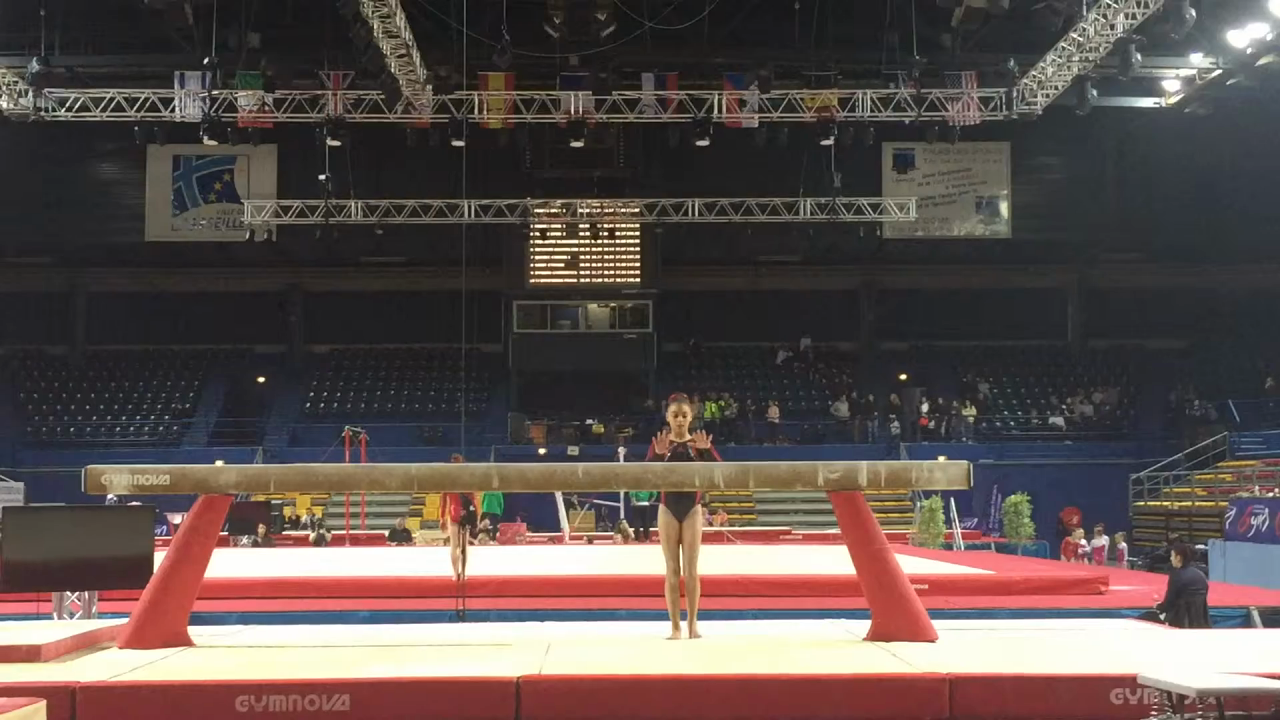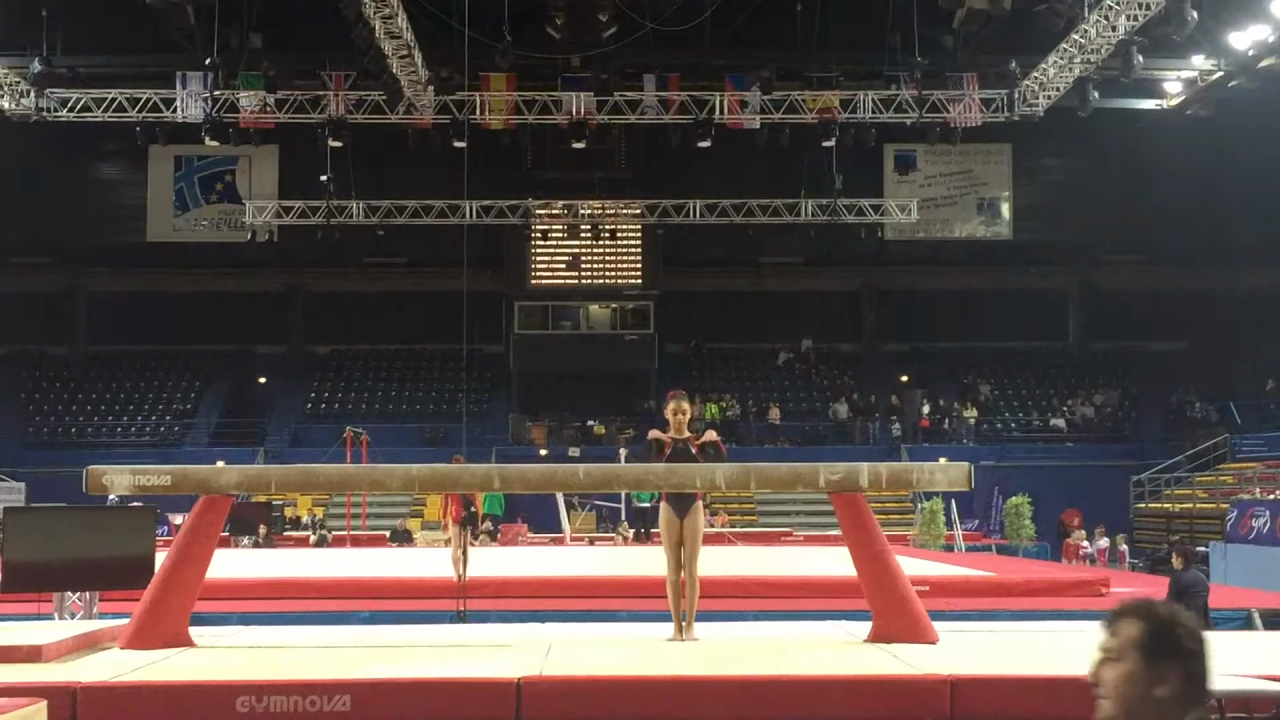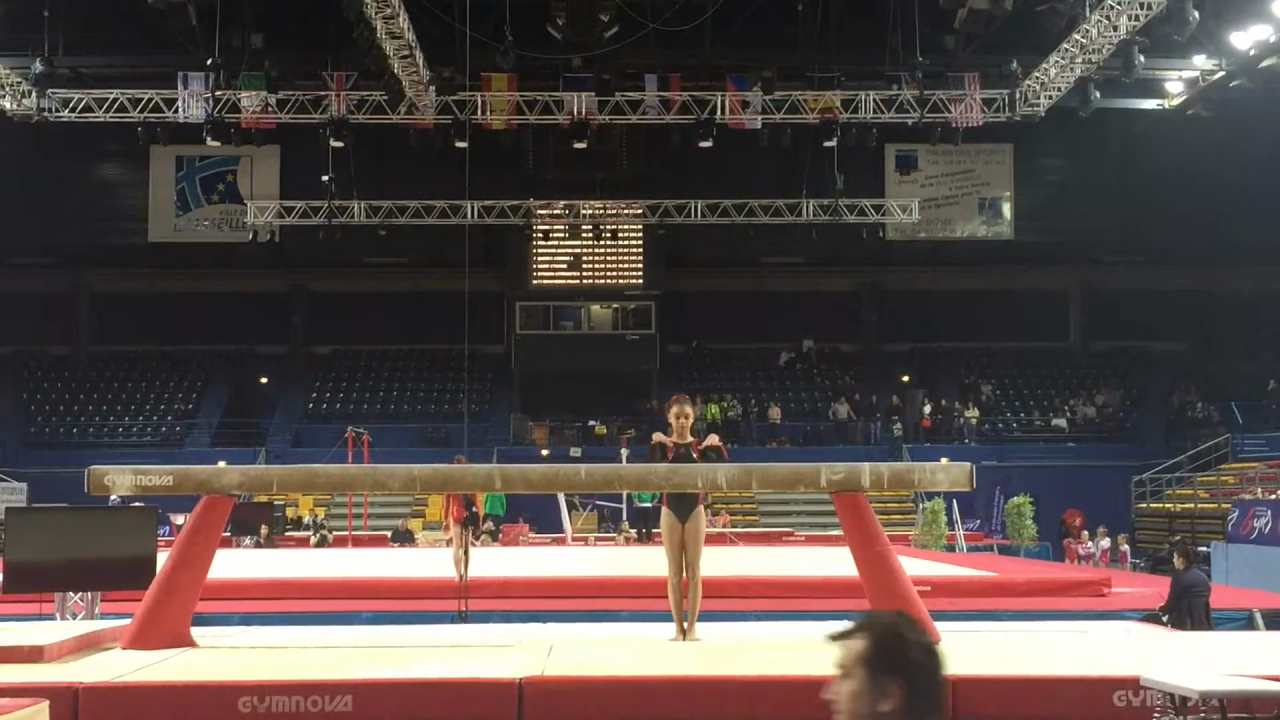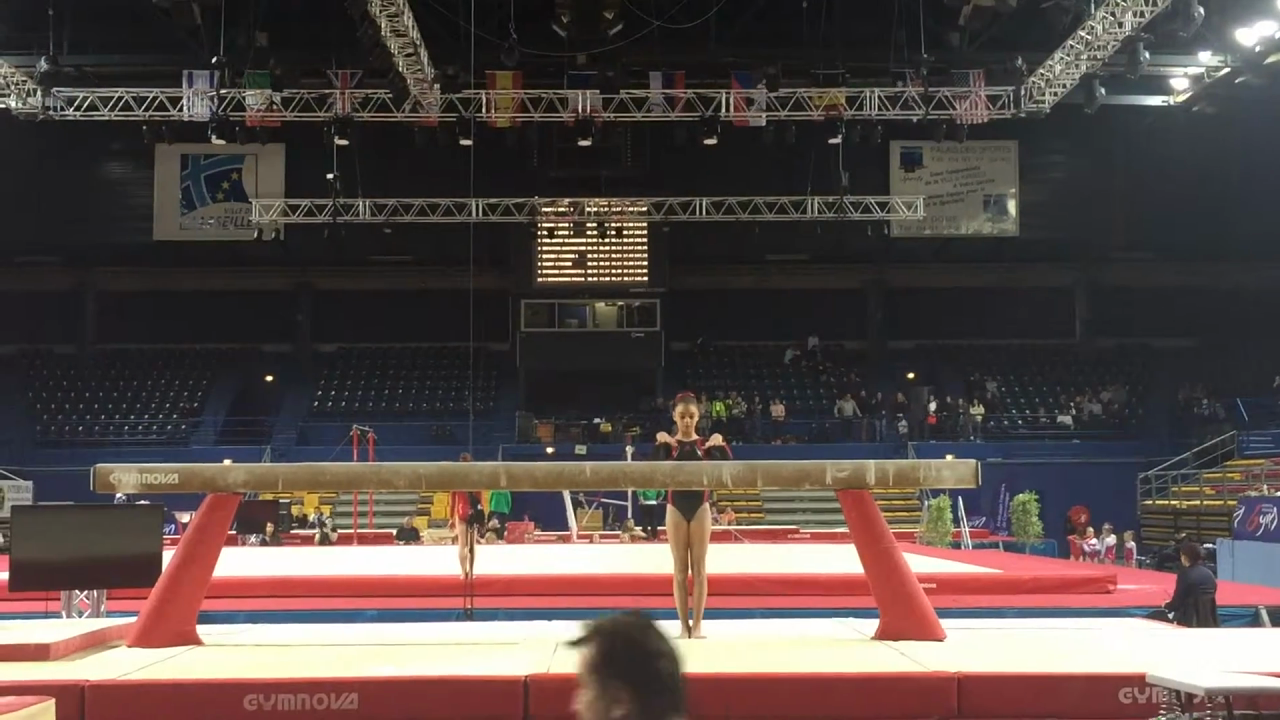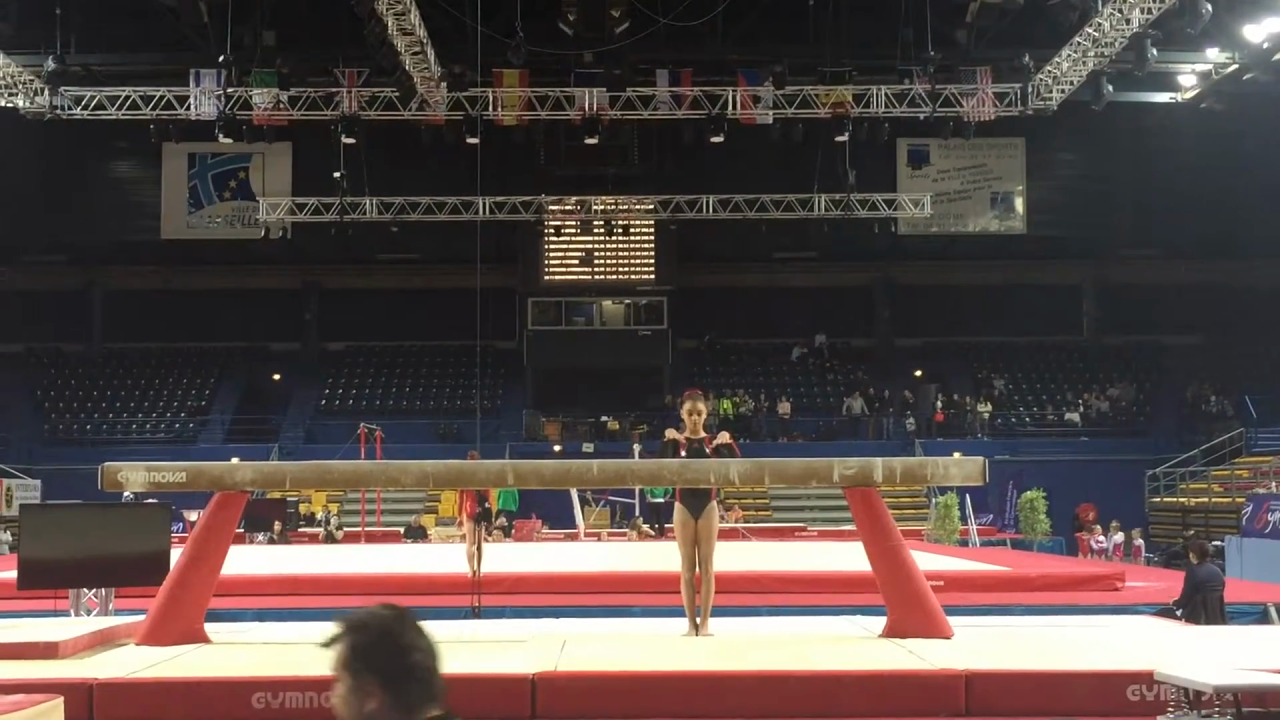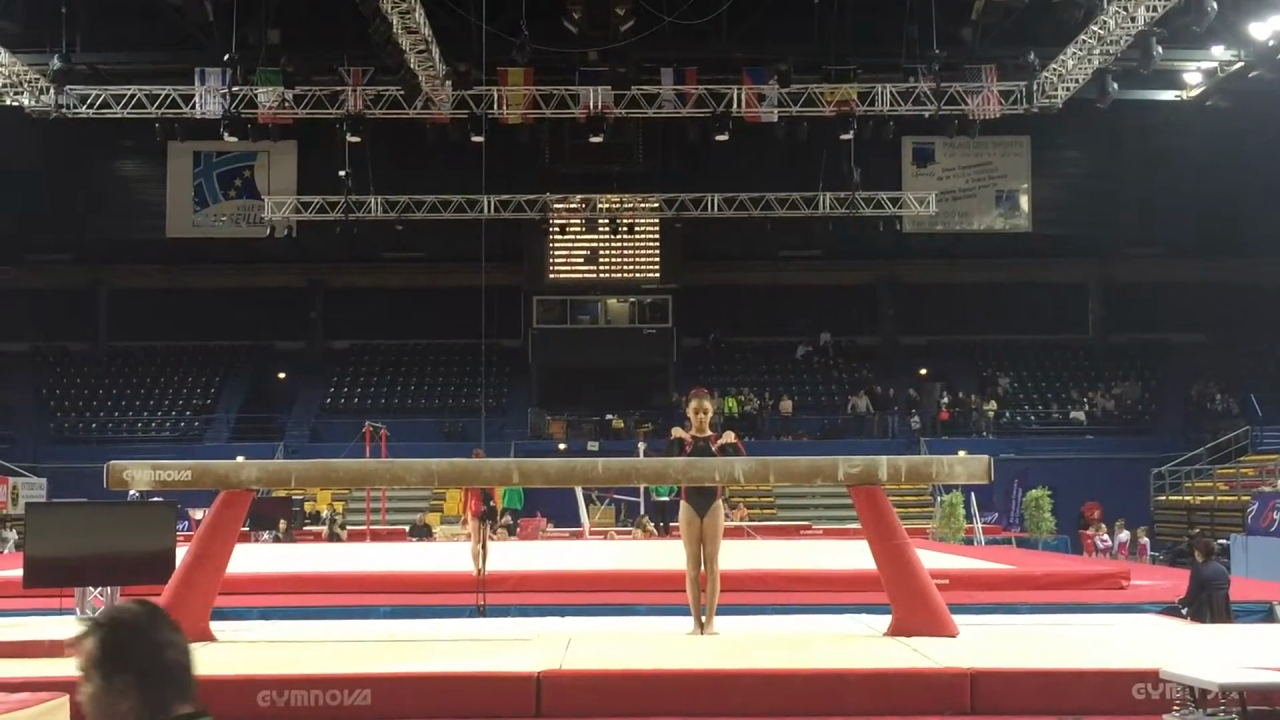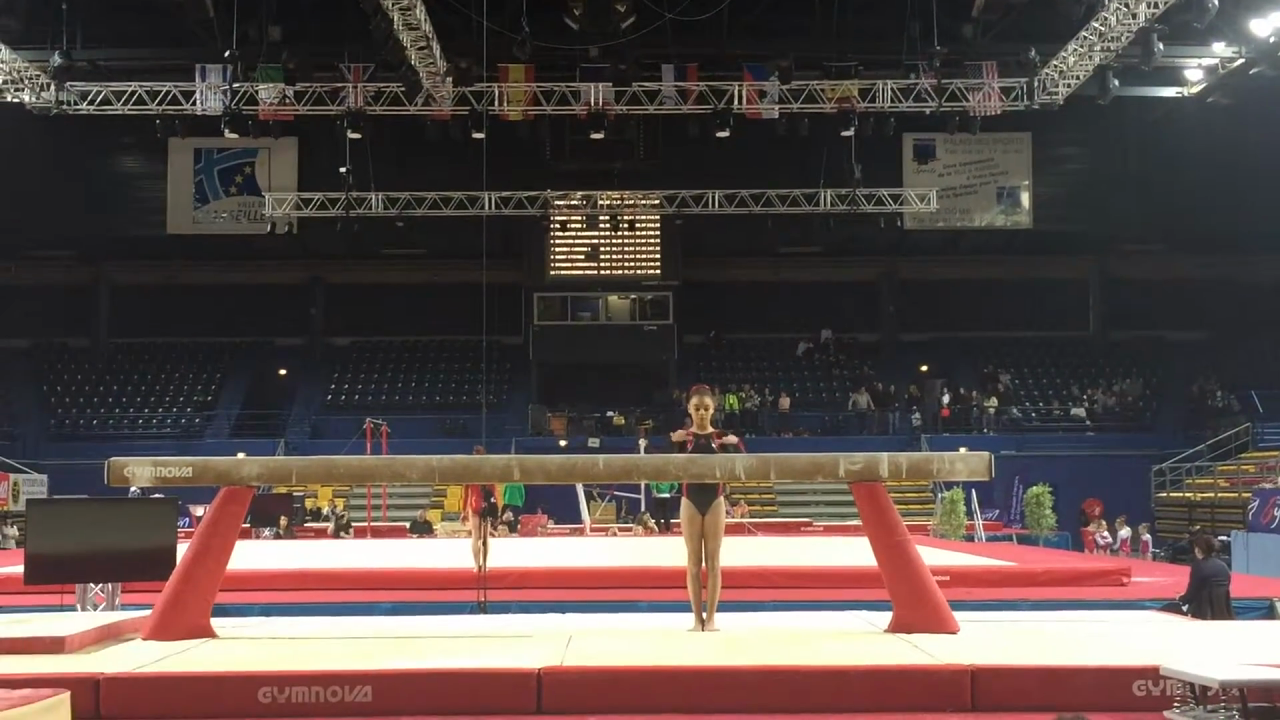
dt=0.4s
person 1, frame 1
left shoulder: (699, 444)
right shoulder: (660, 444)
left wrist: (706, 450)
right wrist: (657, 455)
left hip: (692, 510)
right hip: (668, 510)
left knee: (691, 569)
right knee: (672, 569)
left ankle: (692, 623)
right ankle: (675, 626)
person 1, frame 2
left shoulder: (699, 441)
right shoulder: (661, 441)
left elbow: (721, 462)
left wrist: (714, 441)
right wrist: (651, 440)
left hip: (693, 506)
right hip: (669, 507)
left knee: (690, 567)
right knee: (673, 568)
left ankle: (690, 625)
right ankle: (677, 625)
person 1, frame 3
left shoulder: (701, 446)
right shoulder: (663, 445)
left wrist: (717, 445)
right wrist: (655, 443)
left hip: (694, 510)
right hip: (670, 511)
left knee: (693, 570)
right knee: (674, 571)
left ankle: (691, 627)
right ankle: (679, 628)
person 1, frame 4
left shoulder: (706, 445)
right shoulder: (666, 448)
left wrist: (721, 445)
right wrist: (659, 444)
left hip: (700, 509)
right hip: (676, 509)
left knee: (698, 570)
right knee: (681, 571)
left ankle: (697, 624)
right ankle: (683, 624)
person 1, frame 5
left shoulder: (714, 441)
right shoulder: (676, 441)
left wrist: (728, 442)
right wrist: (667, 440)
left hip: (708, 506)
right hip: (684, 506)
left knee: (706, 566)
right knee: (688, 567)
left ankle: (704, 622)
right ankle: (691, 623)
person 1, frame 6
left shoulder: (720, 440)
right shoulder: (682, 439)
left wrist: (733, 440)
right wrist: (673, 438)
left hip: (713, 505)
right hip: (689, 505)
left knee: (712, 564)
right knee: (693, 565)
left ankle: (710, 621)
right ankle: (696, 622)
person 1, frame 7
left shoulder: (721, 437)
right shoulder: (683, 437)
left wrist: (736, 443)
right wrist: (673, 441)
left hip: (715, 501)
right hip: (690, 502)
left knee: (713, 562)
right knee: (694, 562)
left ankle: (710, 618)
right ankle: (697, 619)
